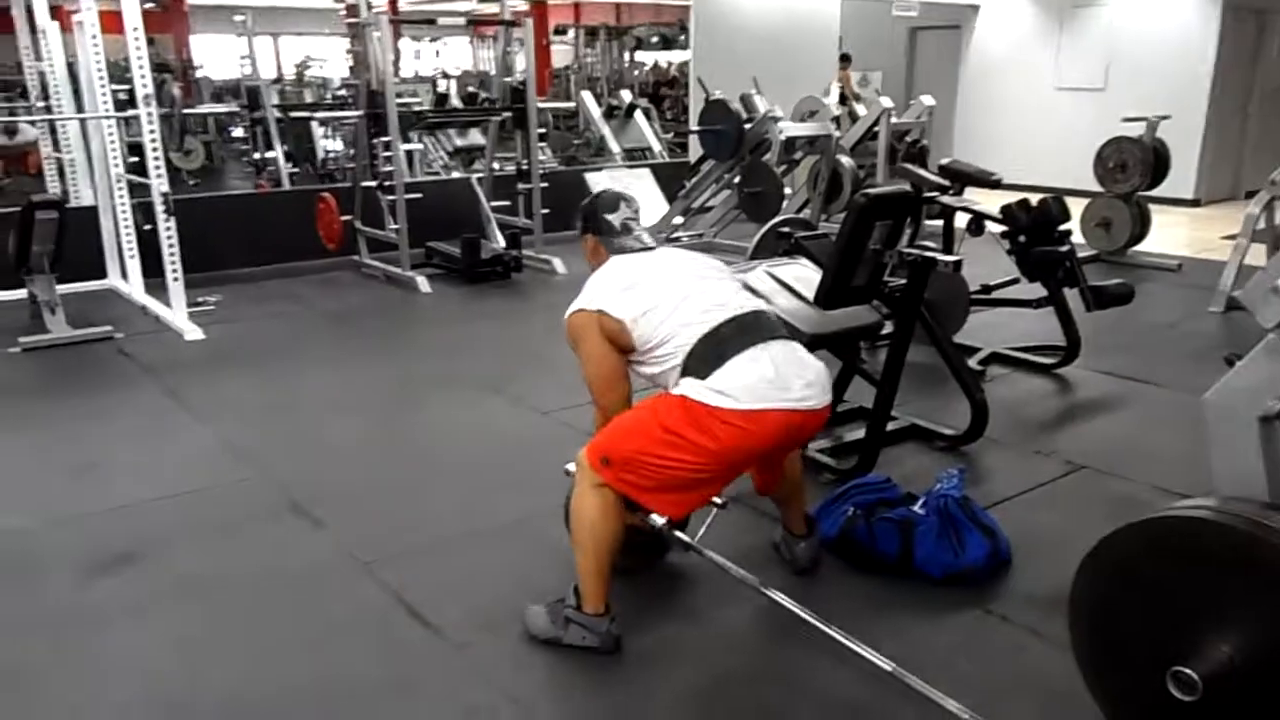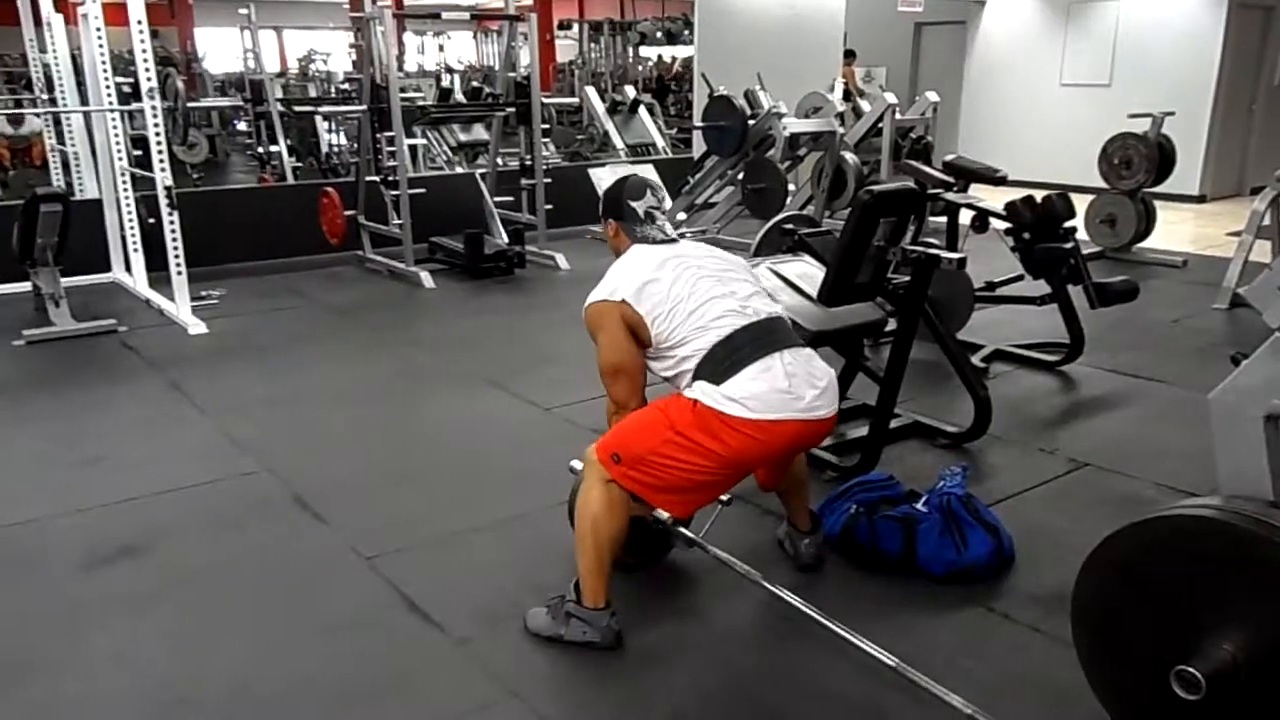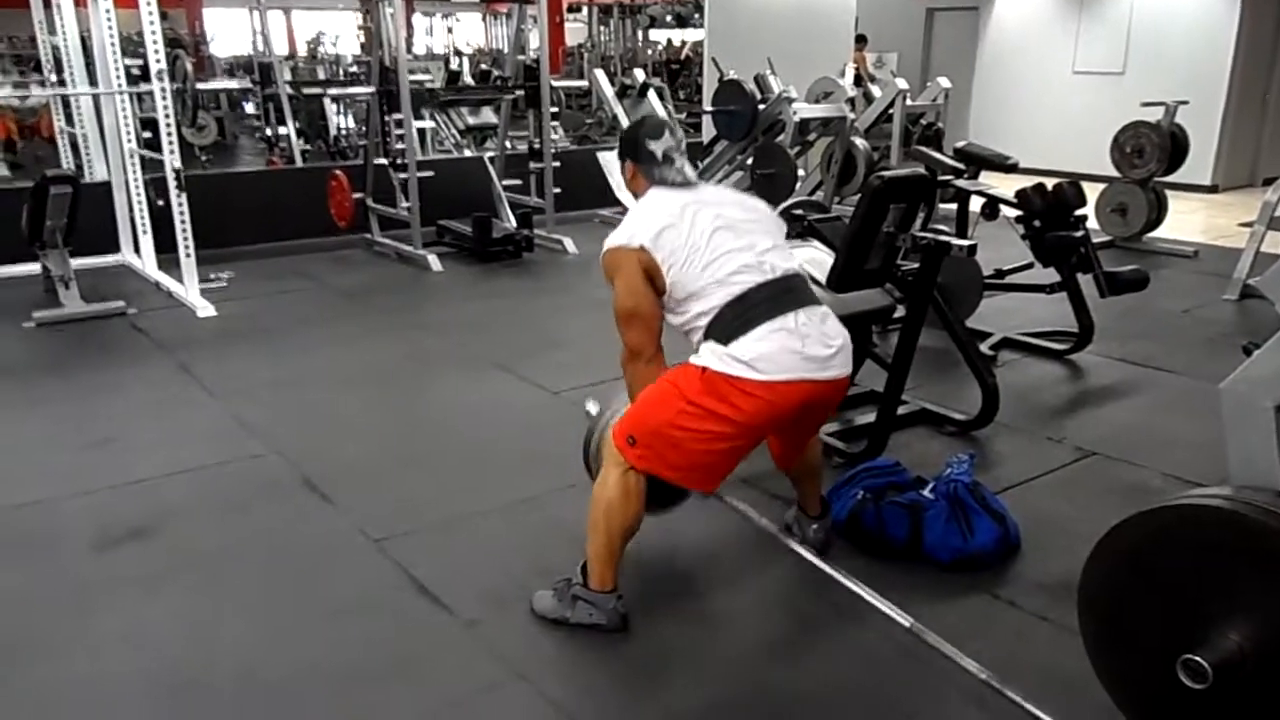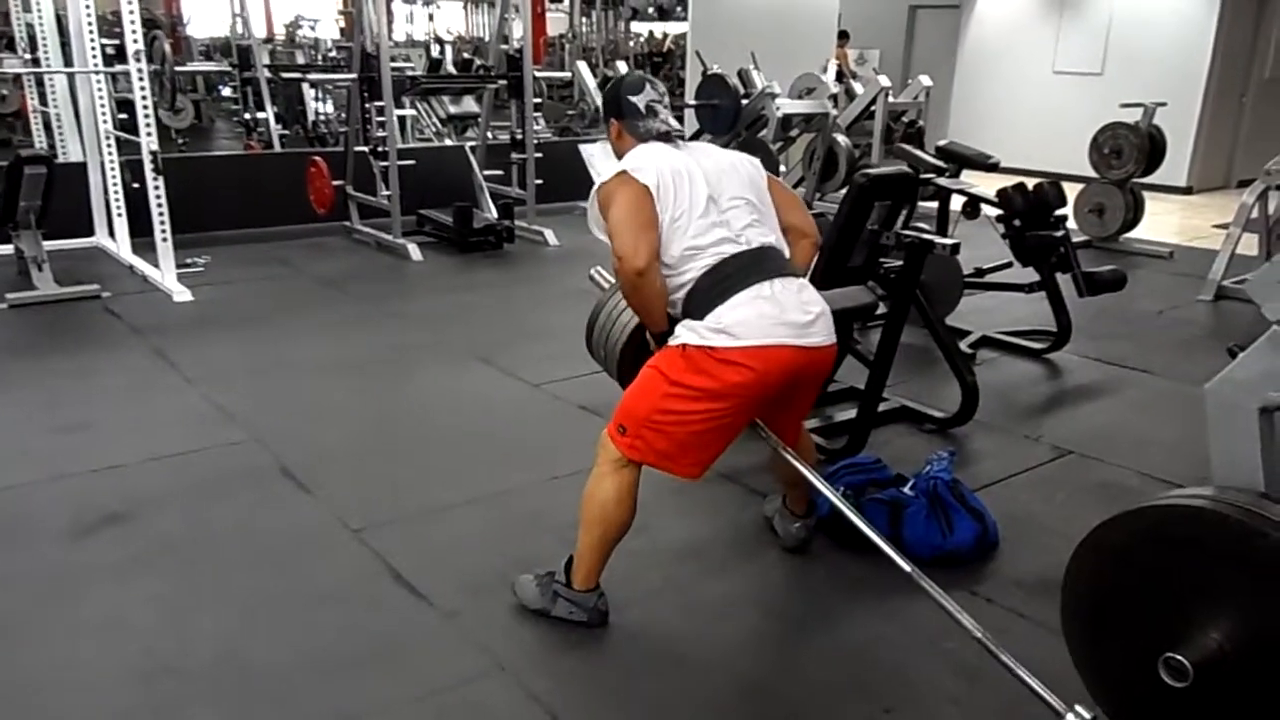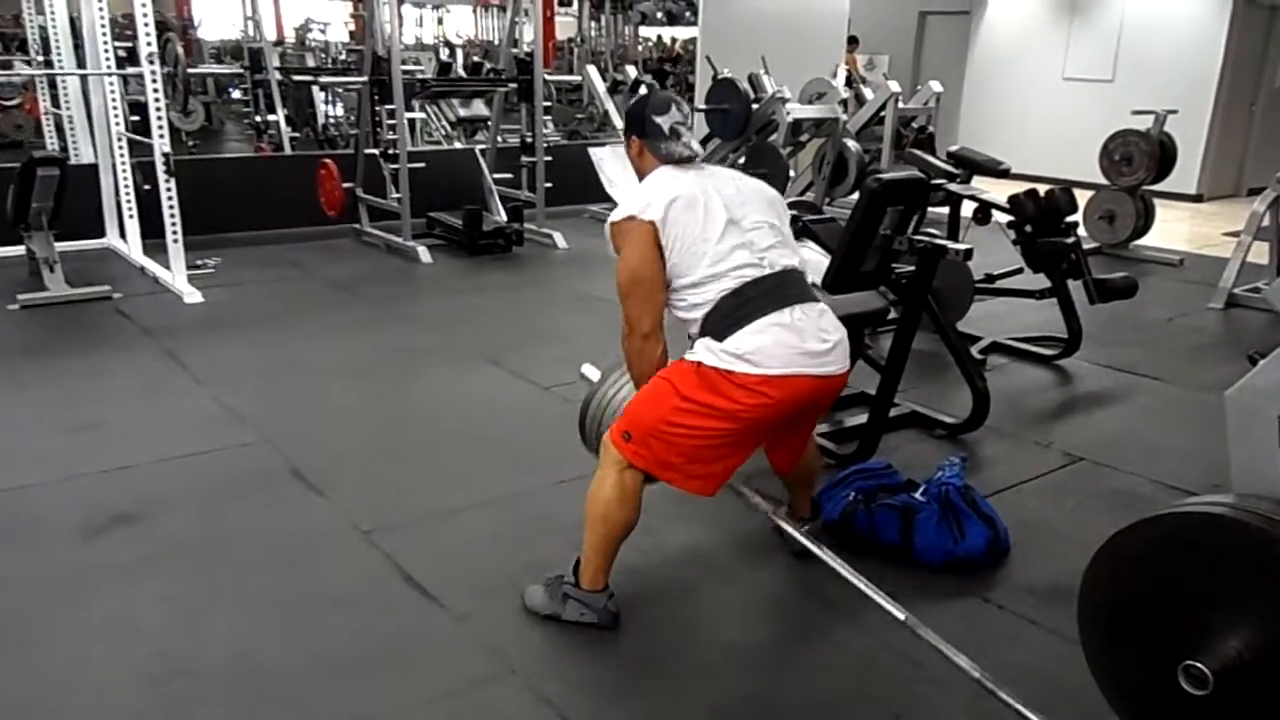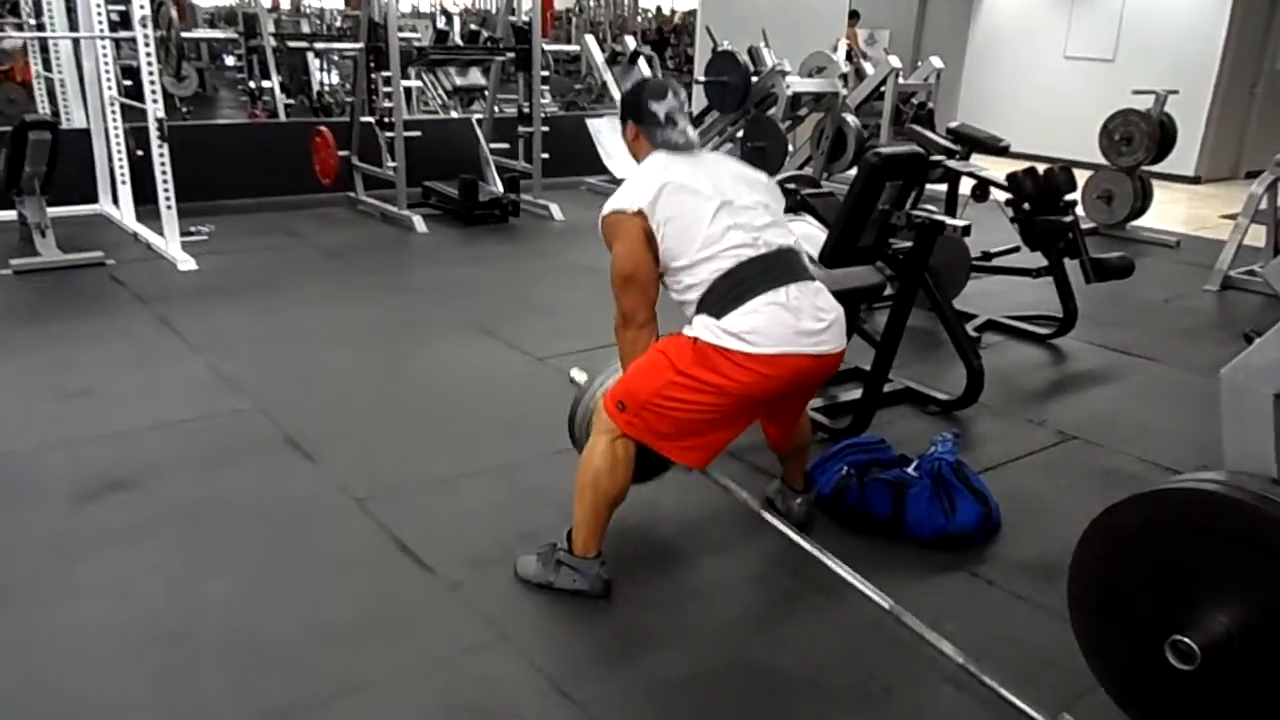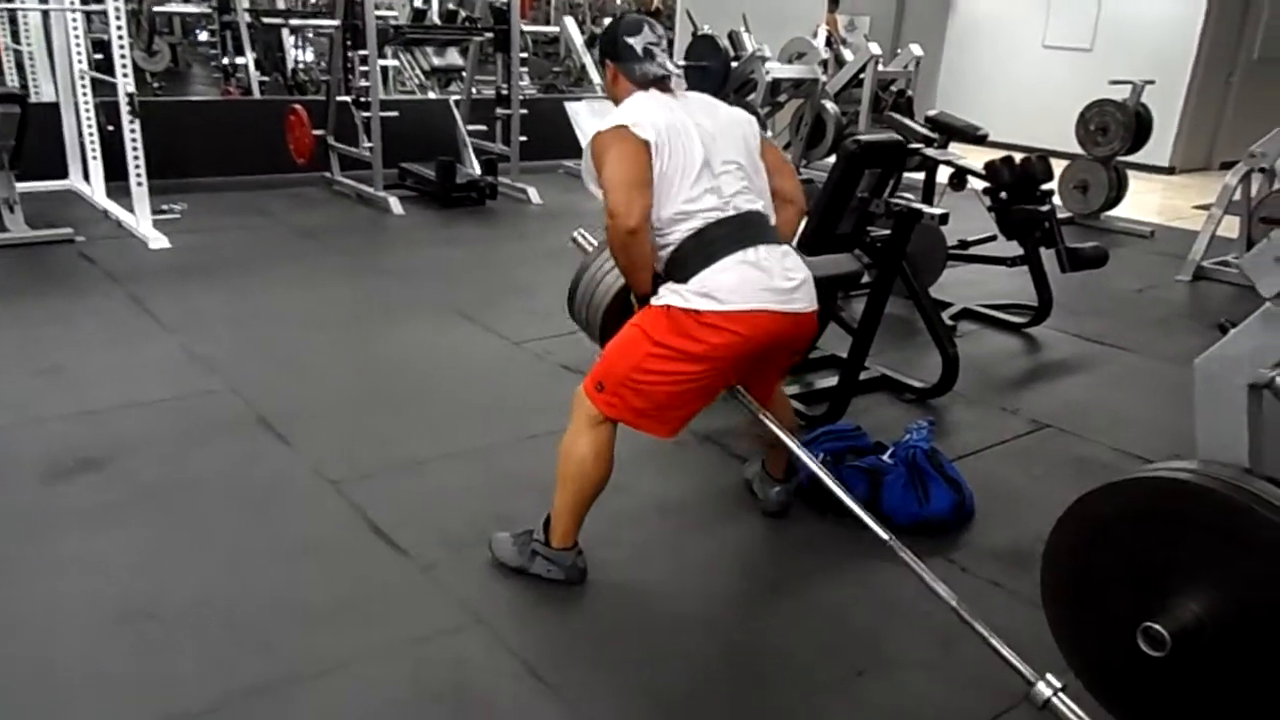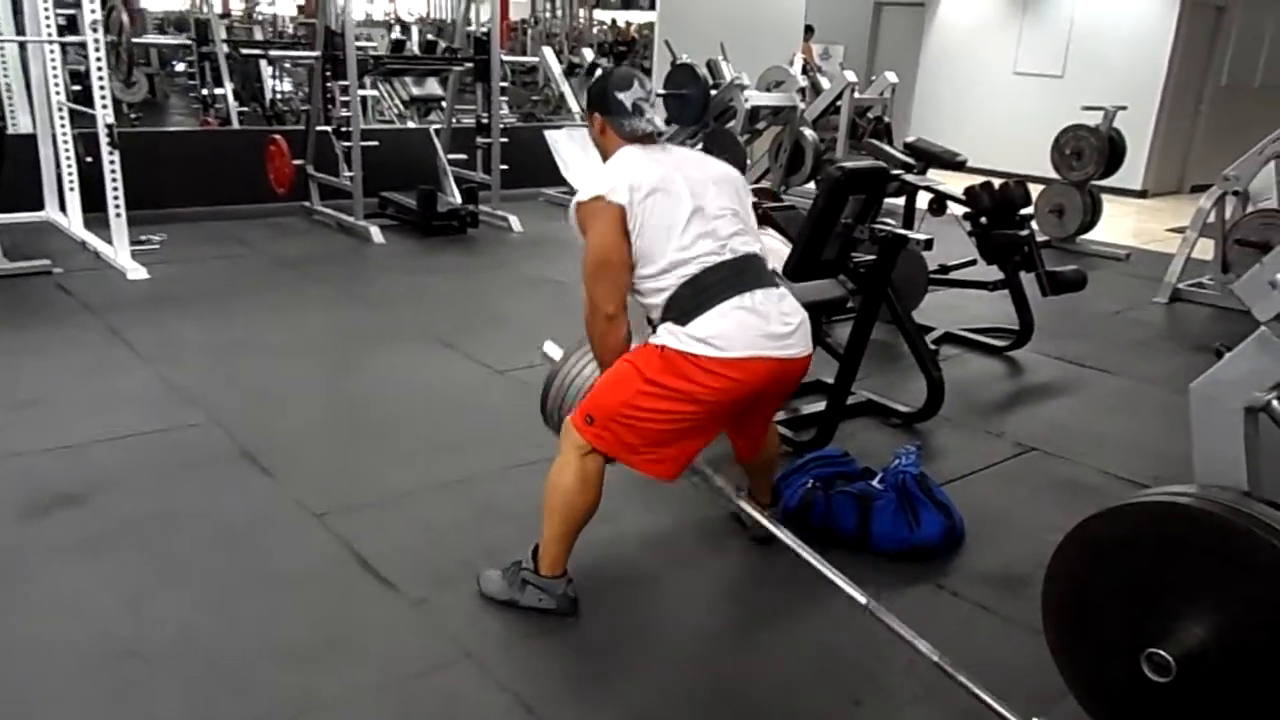
dt=0.5s
person 1, frame 1
left shoulder: (589, 309)
right shoulder: (697, 261)
left elbow: (614, 413)
left wrist: (628, 498)
left hip: (738, 403)
right hip: (811, 391)
left knee: (594, 470)
left ankle: (589, 619)
right ankle: (799, 538)
person 1, frame 2
left shoulder: (609, 299)
right shoulder: (719, 256)
left elbow: (627, 404)
left wrist: (633, 491)
left hip: (747, 411)
right hip: (819, 399)
left knee: (601, 467)
left ankle: (590, 614)
right ankle: (803, 535)
person 1, frame 3
left shoulder: (630, 239)
right shoulder: (744, 201)
left elbow: (643, 356)
left wrist: (656, 425)
left hip: (756, 366)
right hip: (832, 355)
left knee: (623, 456)
right knee: (795, 429)
left ankle: (595, 596)
right ankle: (811, 522)
person 1, frame 4
left shoulder: (625, 179)
right shoulder: (738, 161)
left elbow: (636, 264)
right elbow: (807, 236)
left wrist: (663, 333)
left hip: (733, 341)
right hip: (814, 329)
left knee: (618, 452)
right knee: (787, 428)
left ankle: (577, 591)
right ankle: (796, 516)
person 1, frame 5
left shoulder: (639, 212)
right shoulder: (753, 187)
left elbow: (644, 332)
left wrist: (654, 407)
left hip: (752, 360)
right hip: (829, 351)
left knee: (621, 452)
right knee: (790, 429)
left ankle: (588, 594)
right ankle: (802, 520)
person 1, frame 6
left shoulder: (630, 202)
right shoulder: (744, 172)
left elbow: (636, 321)
left wrist: (647, 402)
left hip: (749, 337)
right hip: (825, 331)
left knee: (613, 422)
right knee: (782, 397)
left ankle: (580, 562)
right ankle: (795, 495)
person 1, frame 7
left shoulder: (620, 128)
right shoulder: (732, 114)
left elbow: (628, 222)
right elbow: (792, 200)
left wrist: (644, 294)
left hip: (717, 303)
right hip: (795, 294)
left knee: (594, 408)
right knee: (763, 387)
left ankle: (555, 549)
right ankle: (776, 481)
person 1, frame 8
left shoulder: (605, 191)
right shoulder: (717, 167)
left elbow: (607, 312)
left wrist: (618, 383)
left hip: (715, 345)
right hip: (790, 335)
left knee: (583, 439)
right knee: (750, 418)
left ankle: (545, 579)
right ankle: (762, 510)
